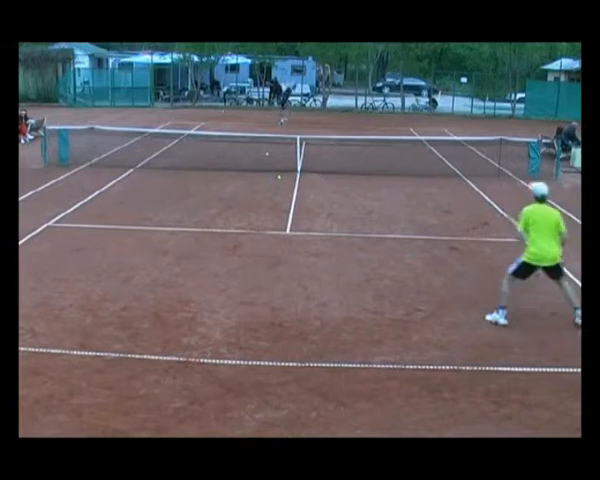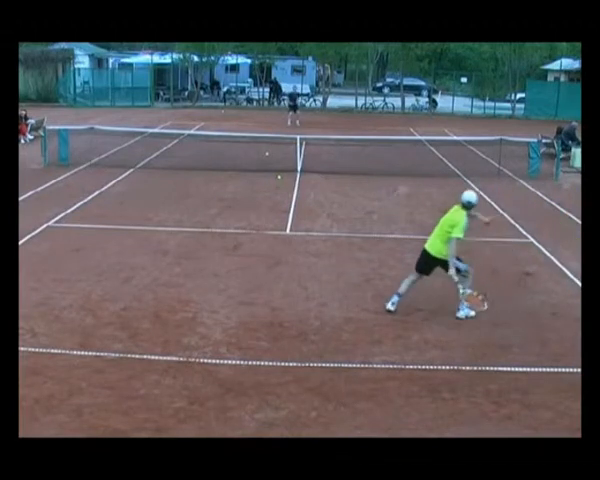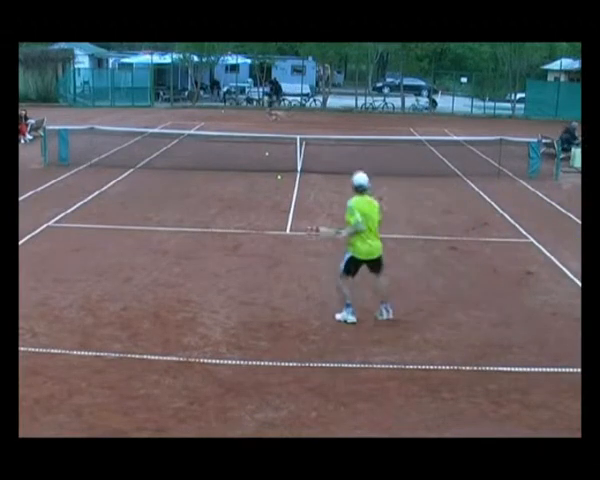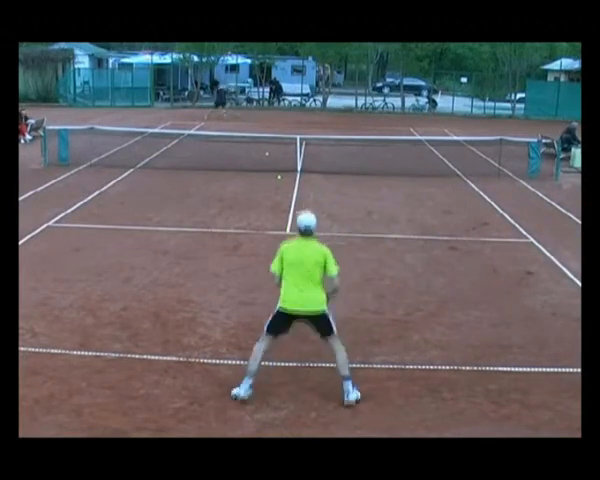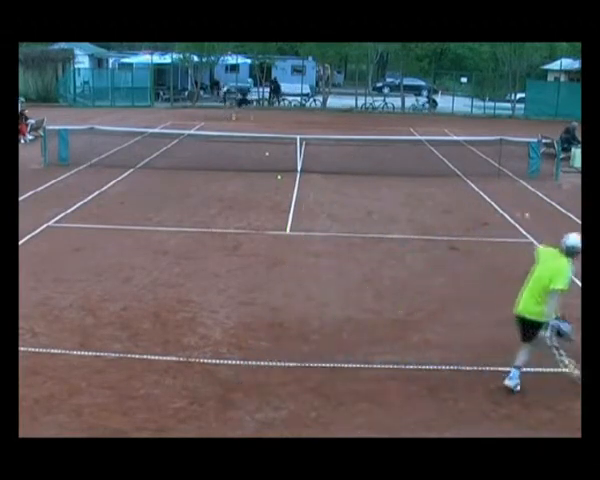
dt=1s
person 1, frame 1
left shoulder: (527, 211)
right shoulder: (555, 214)
left elbow: (520, 235)
right elbow: (564, 237)
left hip: (532, 256)
right hip: (552, 257)
left knee: (507, 279)
right knee: (563, 282)
left ankle: (501, 314)
right ankle: (579, 314)
person 1, frame 2
left shoulder: (457, 209)
right shoulder: (462, 220)
right elbow: (453, 243)
left wrist: (480, 217)
right wrist: (452, 267)
left hip: (429, 249)
right hip: (444, 254)
left knee: (414, 276)
right knee: (468, 274)
left ankle: (393, 302)
right ankle: (463, 308)
person 1, frame 3
left shoulder: (352, 203)
right shoulder: (374, 203)
left elbow: (359, 226)
left wrist: (345, 234)
left hip: (357, 251)
right hip: (374, 250)
left knee: (344, 279)
right knee: (379, 275)
left ankle: (349, 312)
right ankle: (385, 308)
person 1, frame 4
left shoulder: (285, 248)
right shoulder: (324, 251)
left elbow: (277, 280)
right elbow: (335, 284)
right wrist: (324, 295)
left hip: (288, 305)
right hip: (316, 306)
left knee: (264, 341)
right knee: (335, 343)
left ankle: (246, 386)
right ankle: (349, 390)
person 1, frame 5
left shoulder: (546, 253)
right shoulder: (566, 269)
left elbow: (538, 248)
right elbow: (553, 297)
right wrist: (548, 324)
left hip: (521, 311)
right hip: (540, 316)
left knee: (527, 344)
right knee: (573, 337)
left ankle: (513, 377)
